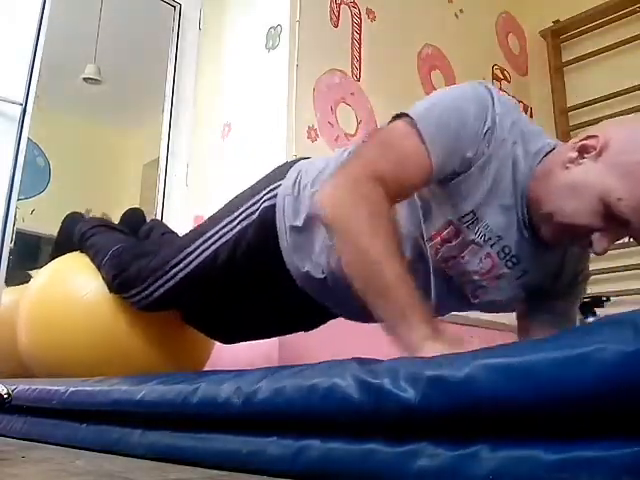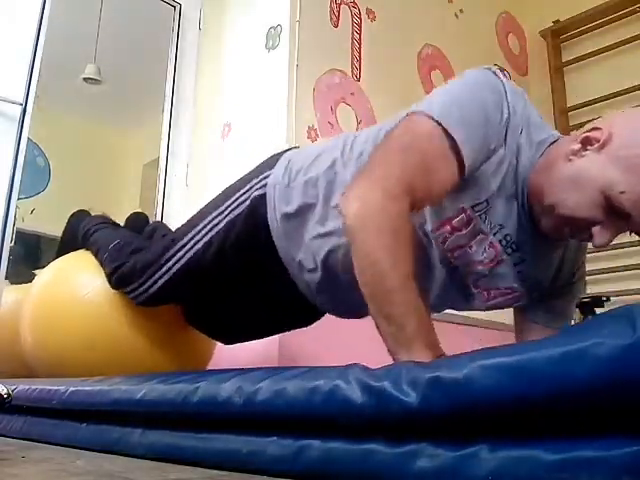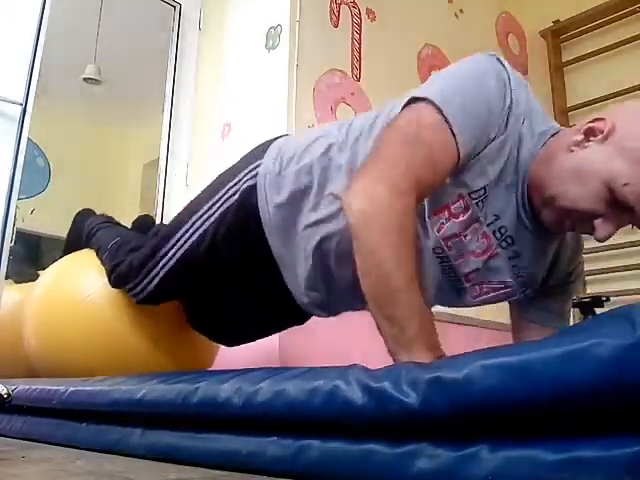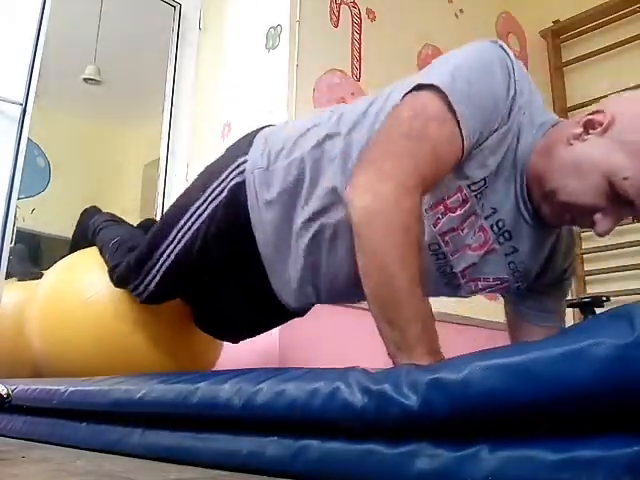
dt=0.1s
person 1, frame 1
left shoulder: (566, 264)
right shoulder: (485, 119)
right elbow: (345, 194)
right wrist: (425, 341)
right hip: (289, 217)
left knee: (204, 318)
right knee: (144, 283)
left ankle: (150, 232)
right ankle: (86, 232)
person 1, frame 2
left shoulder: (560, 269)
right shoulder: (493, 105)
right elbow: (370, 204)
right wrist: (424, 369)
right hip: (279, 208)
left knee: (208, 319)
right knee: (143, 282)
left ankle: (147, 235)
right ankle: (92, 232)
person 1, frame 3
left shoulder: (556, 263)
right shoulder: (495, 92)
right elbow: (374, 197)
right wrist: (424, 371)
right hip: (274, 198)
left knee: (209, 322)
right knee: (142, 280)
left ankle: (152, 234)
right ankle: (94, 230)
person 1, frame 4
left shoulder: (547, 257)
right shoulder: (491, 77)
right elbow: (377, 196)
right hip: (261, 188)
left knee: (216, 324)
right knee: (144, 281)
right ankle: (102, 228)
